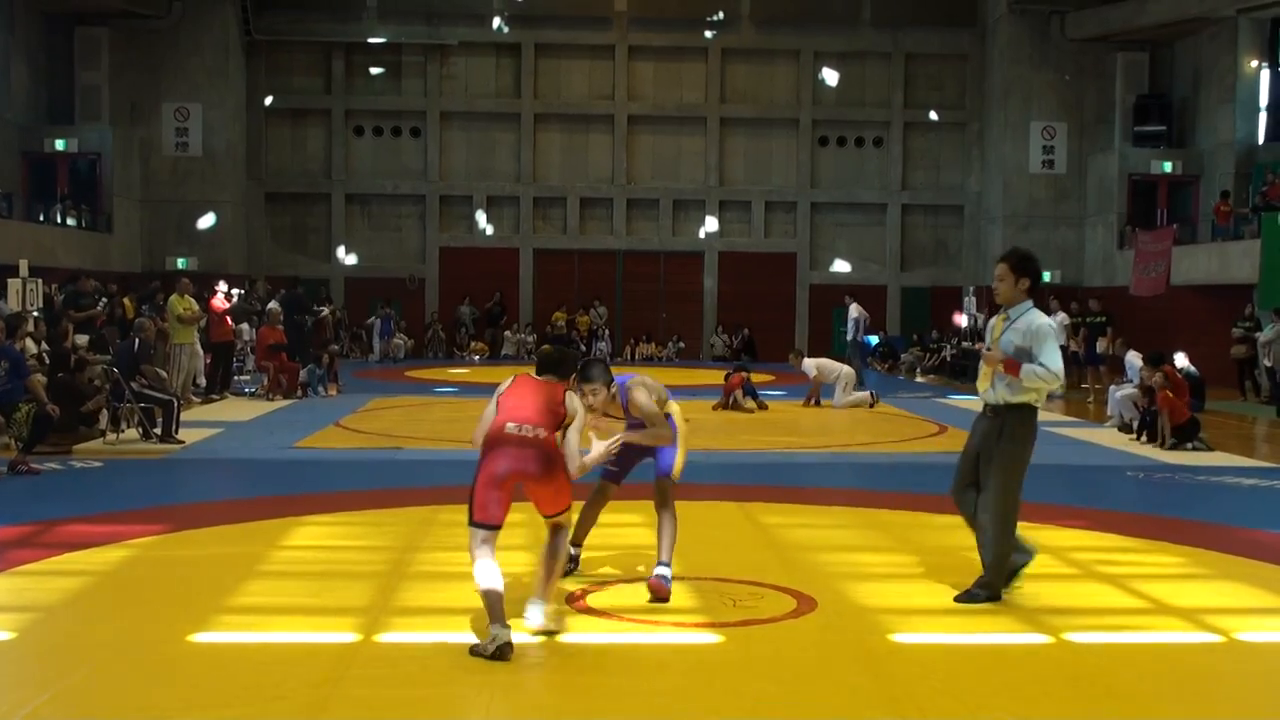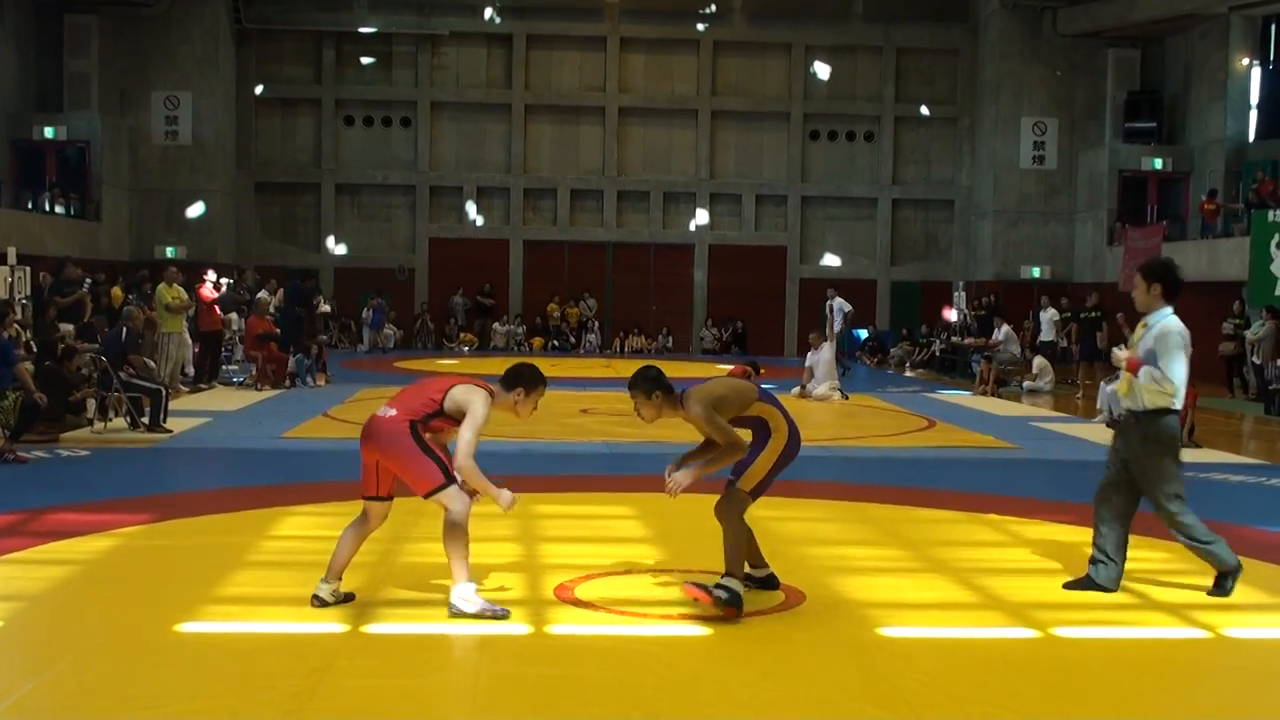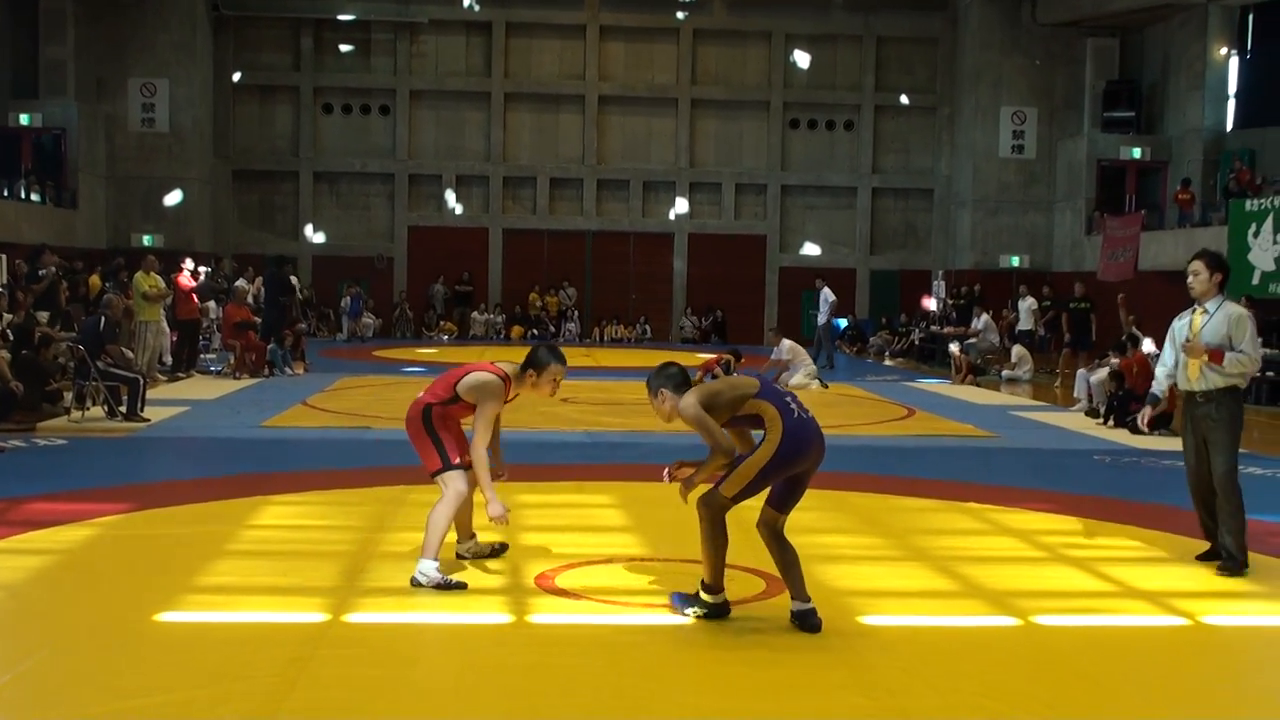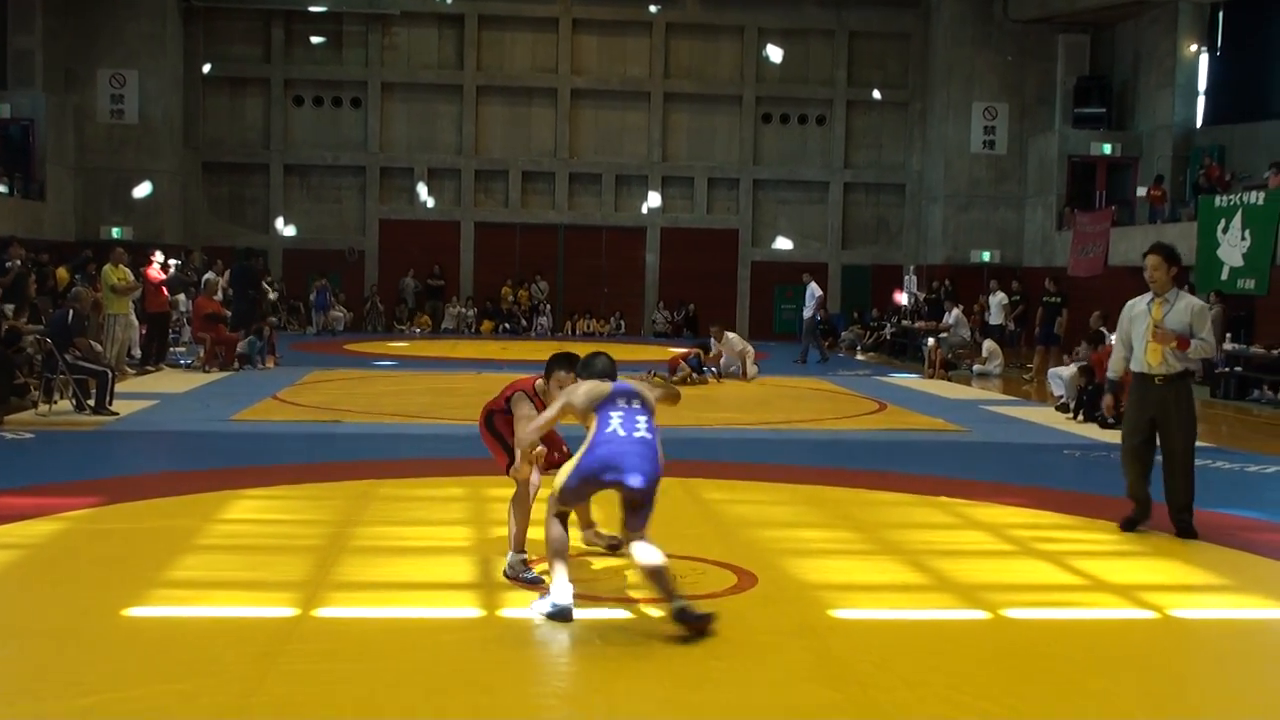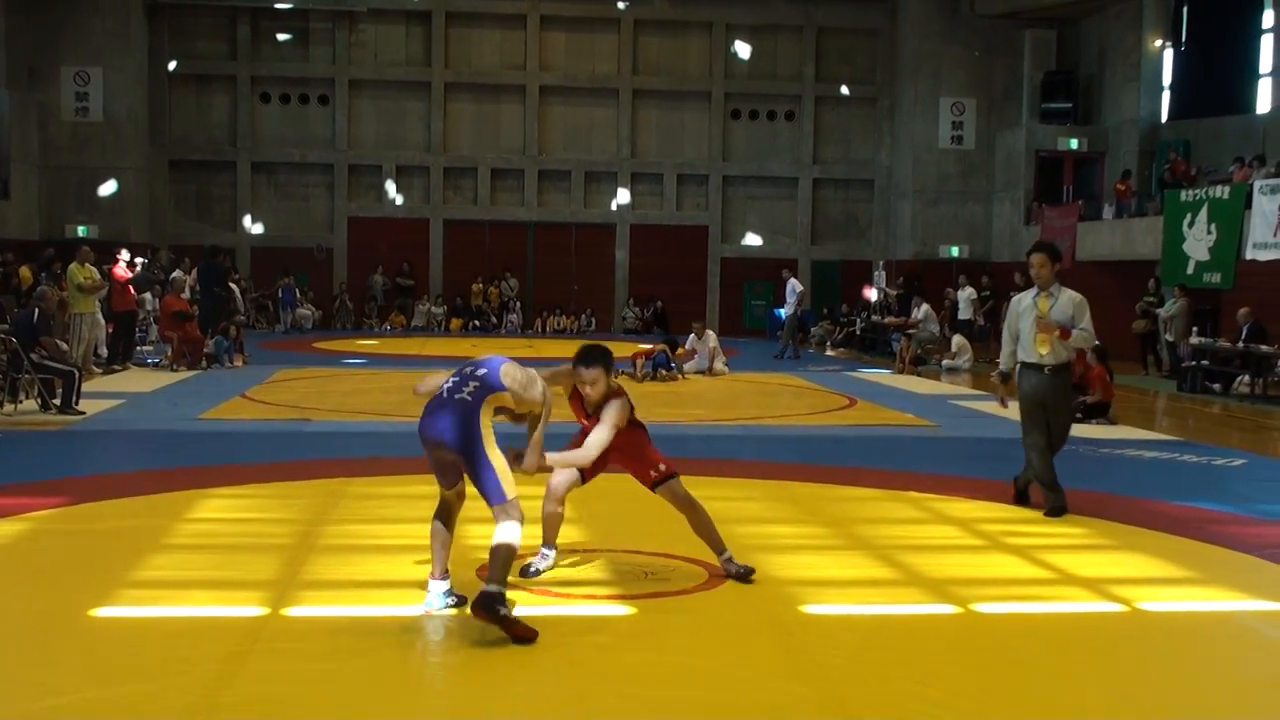
dt=0.7s
person 1, frame 1
left shoulder: (1039, 325)
right shoulder: (995, 324)
left elbow: (1053, 376)
left wrist: (1006, 364)
left hip: (1016, 421)
right hip: (988, 416)
left knee: (998, 504)
right knee: (965, 493)
left ankle: (991, 583)
right ankle: (1013, 554)
person 1, frame 2
left shoulder: (1171, 330)
right shoulder: (1144, 329)
left elbow: (1169, 383)
left wrist: (1131, 364)
left hip: (1157, 427)
right hip: (1133, 424)
left knee: (1169, 505)
right knee: (1110, 499)
left ankle: (1224, 562)
right ankle: (1103, 572)
person 1, frame 3
left shoulder: (1236, 316)
right shoulder: (1181, 322)
left elbow: (1252, 362)
right elbow: (1166, 365)
left wrist: (1209, 354)
right wrist: (1152, 402)
left hip: (1223, 404)
right hip: (1192, 404)
left knee: (1224, 477)
right knee: (1198, 478)
left ankle: (1234, 553)
right ankle: (1219, 543)
person 1, frame 4
left shoulder: (1193, 307)
right shoulder: (1133, 307)
left elbow: (1209, 347)
right elbow: (1121, 349)
left wrist: (1176, 341)
right wrist: (1111, 388)
left hip: (1176, 387)
right hip: (1141, 386)
left knee: (1179, 455)
right knee: (1134, 450)
left ankle: (1182, 519)
right ankle: (1140, 507)
person 1, frame 5
left shoulder: (1074, 301)
right shoulder: (1018, 302)
left elbow: (1088, 339)
right elbow: (1009, 342)
left wrist: (1060, 331)
right wrist: (1003, 379)
left hip: (1061, 375)
right hip: (1030, 375)
left knee: (1055, 439)
right knee: (1035, 439)
left ankle: (1023, 484)
right ankle: (1054, 498)
person 2, frame 1
left shoulder: (635, 395)
right shoulder: (590, 400)
left elbow: (665, 436)
left wrist: (621, 437)
left hip: (667, 423)
right hip: (638, 427)
left knee: (663, 493)
right knee: (601, 491)
left ankle: (662, 573)
right ankle: (572, 554)
person 2, frame 2
left shoulder: (692, 405)
right shoulder: (684, 404)
left elbow: (737, 447)
right elbow: (716, 442)
left wrist: (694, 472)
right wrist: (681, 462)
left hip: (778, 434)
right hip: (775, 434)
left knee: (729, 507)
right knee: (729, 509)
left ankle: (729, 590)
right ankle: (760, 572)
person 2, frame 3
left shoulder: (687, 404)
right shoulder: (719, 398)
left elbow: (725, 450)
right elbow: (748, 453)
left wrist: (696, 478)
right wrist: (701, 468)
left hip: (786, 437)
right hip: (812, 439)
left knee: (711, 505)
right knee: (770, 526)
left ankle: (710, 598)
right ankle: (803, 609)
person 2, frame 4
left shoulder: (577, 391)
right shoulder: (641, 388)
left elbow: (527, 437)
right elbow: (672, 395)
left wrist: (526, 455)
left hip: (599, 457)
right hip: (644, 461)
left knee: (556, 511)
right knee: (636, 537)
left ankle: (560, 598)
right ankle: (677, 605)
person 2, frame 5
left shoulder: (484, 365)
right shoulder: (540, 391)
left elbow: (421, 388)
right elbow: (531, 462)
left hip: (430, 423)
right hip: (467, 425)
left knee: (451, 498)
right knee: (510, 515)
left ankle: (438, 587)
right ankle: (492, 598)
person 3, frame 1
left shoulder: (510, 383)
right shoulder: (571, 400)
left elbow: (482, 438)
right elbow: (574, 470)
right wrist: (600, 451)
left hip: (497, 451)
right hip: (540, 454)
left knee: (482, 546)
right knee: (560, 524)
left ankle: (499, 634)
right ankle: (539, 607)
person 3, frame 2
left shoulder: (470, 390)
right shoulder: (481, 400)
right elbow: (462, 461)
left wrist: (455, 477)
right wrist: (496, 494)
left hip: (374, 428)
right hip: (399, 432)
left knee: (372, 516)
right knee: (458, 505)
left ankle: (328, 588)
right ankle: (463, 595)
person 3, frame 3
left shoulder: (517, 379)
right shoulder: (494, 388)
left elbow: (492, 416)
right elbow: (477, 449)
left wrist: (497, 457)
right wrist: (492, 500)
left hip: (442, 415)
right hip: (427, 415)
left knee: (472, 478)
right knee: (457, 489)
left ankle: (467, 544)
right ankle: (426, 571)
person 3, frame 4
right shoulder: (526, 404)
right elbow: (521, 470)
right hip: (498, 422)
right knee: (530, 482)
left ankle: (588, 532)
right ankle: (515, 561)
person 3, frame 5
left shoulder: (616, 404)
right shoulder: (572, 378)
left elbow: (588, 455)
left wrist: (540, 457)
left hip: (630, 442)
right hip: (594, 436)
left knee: (682, 499)
right knee: (556, 486)
left ankle: (725, 559)
right ankle: (547, 553)
